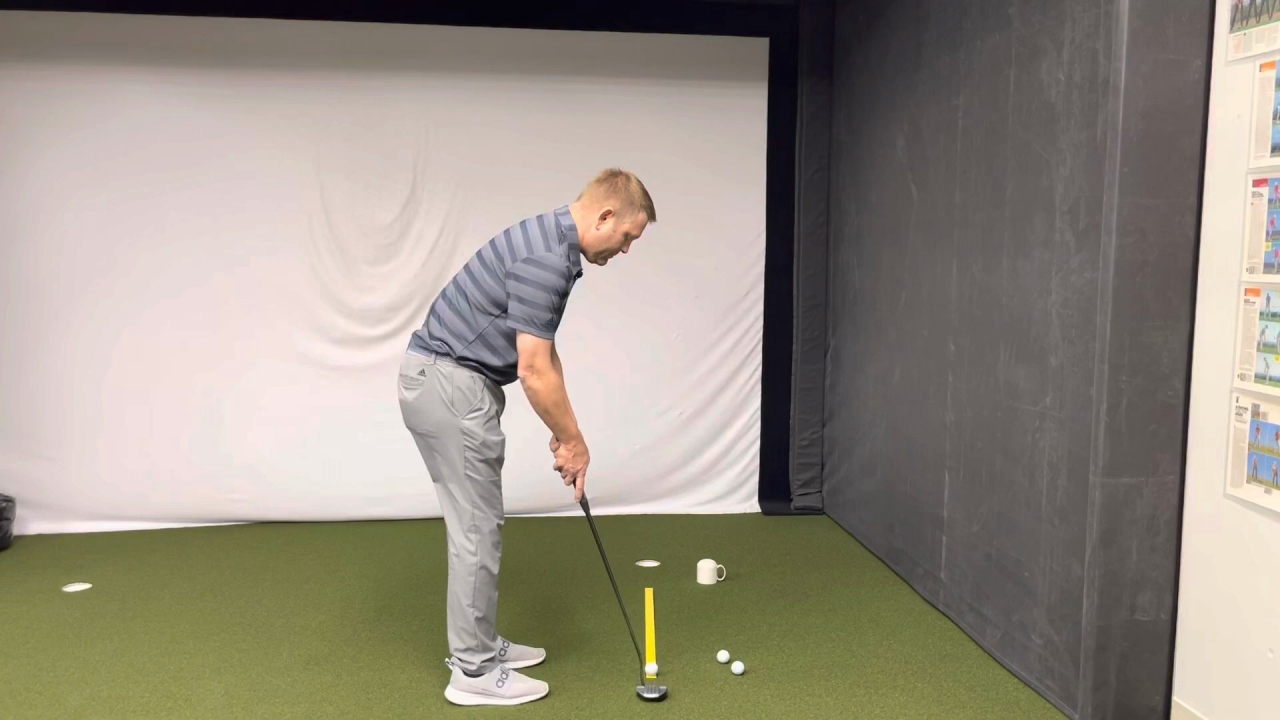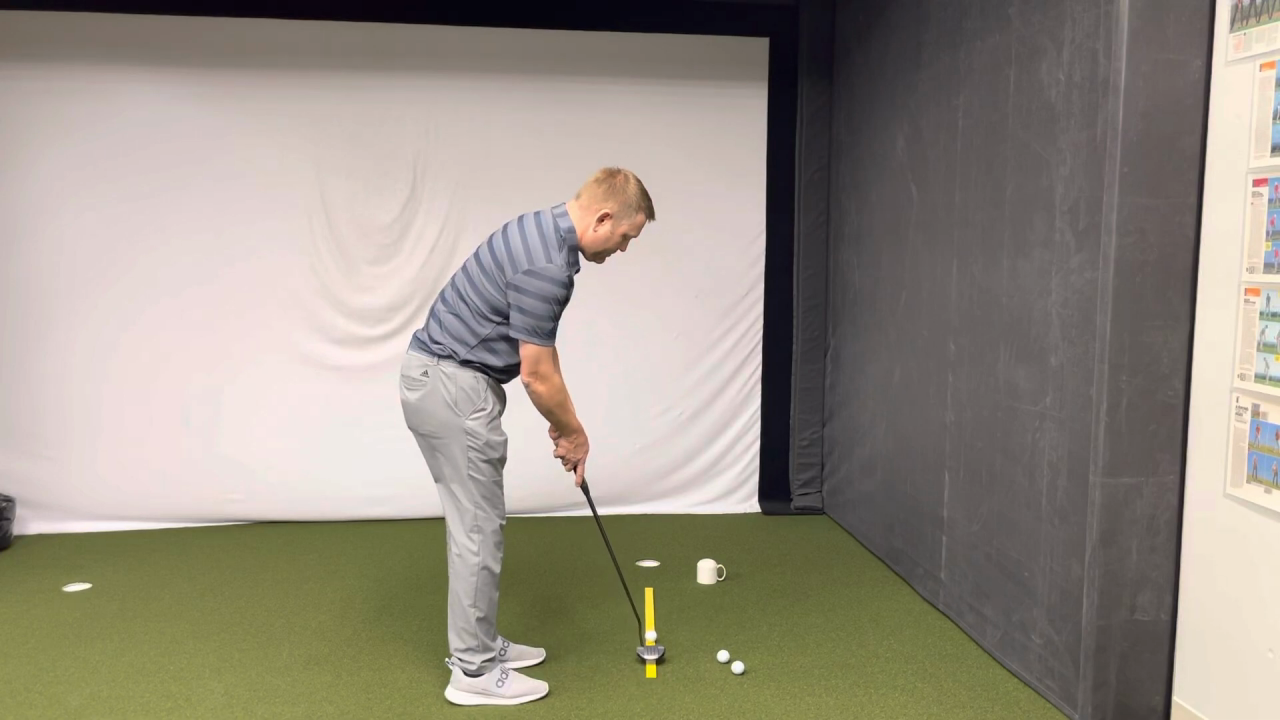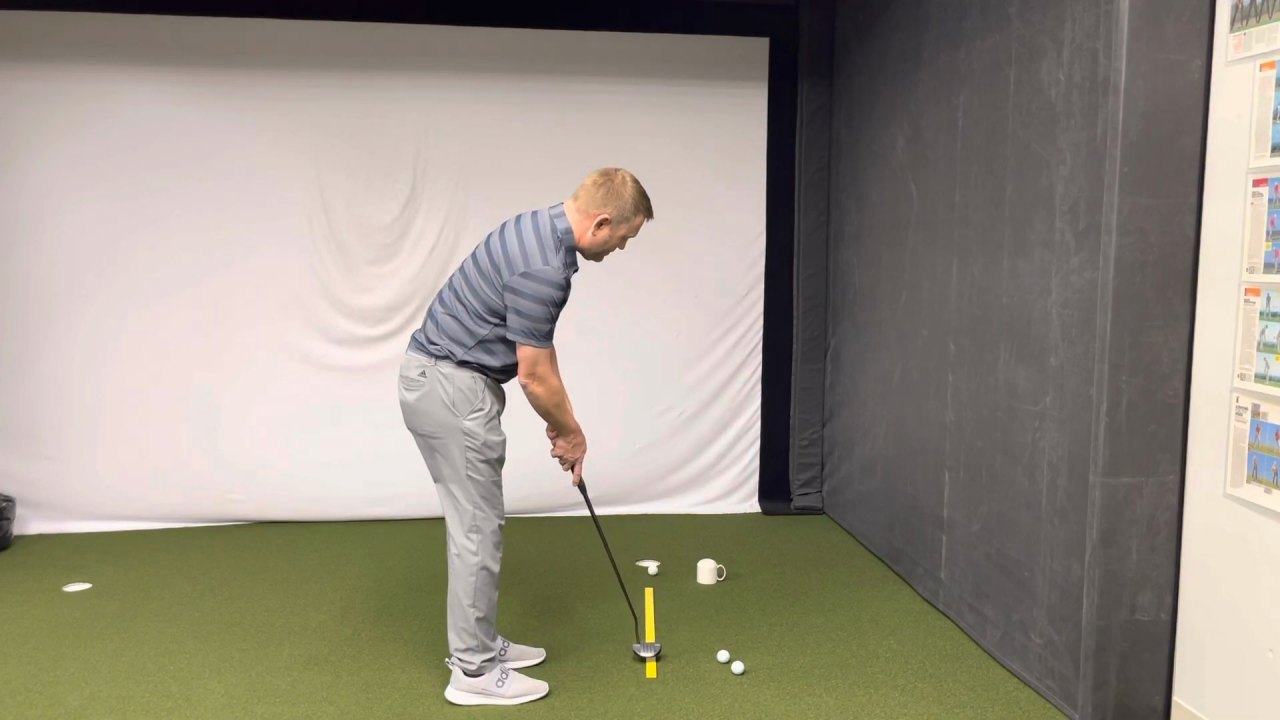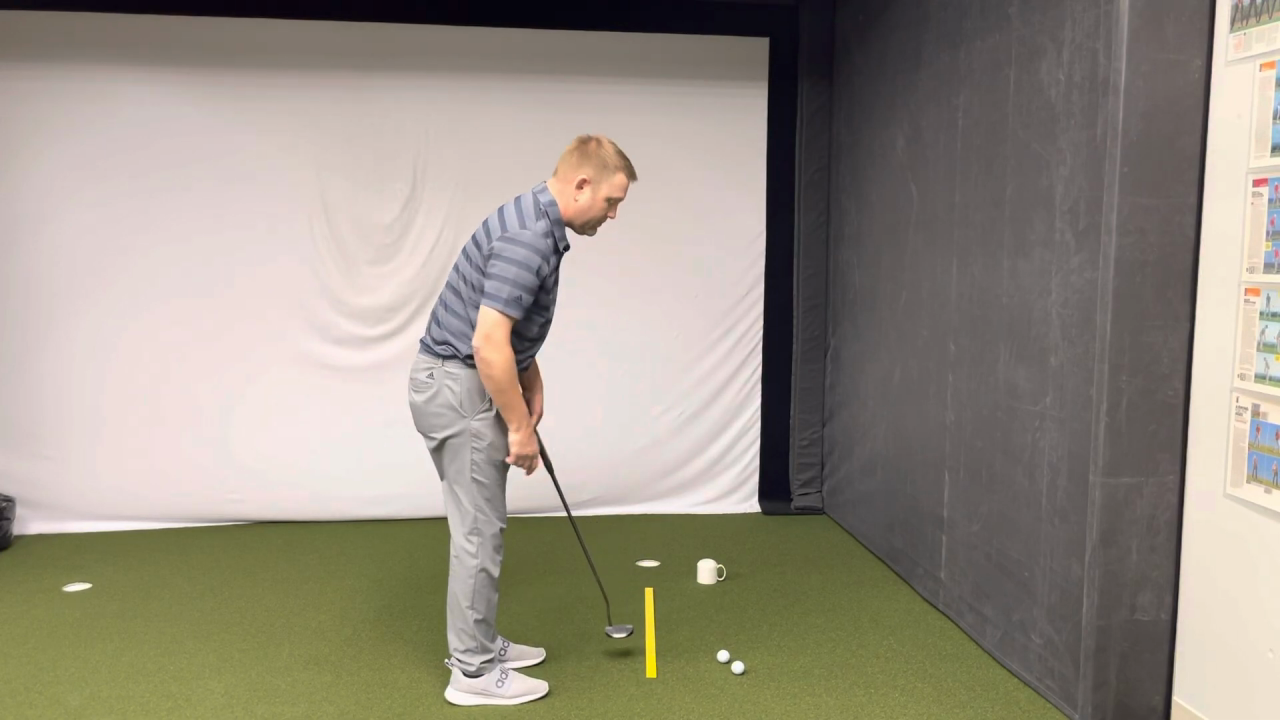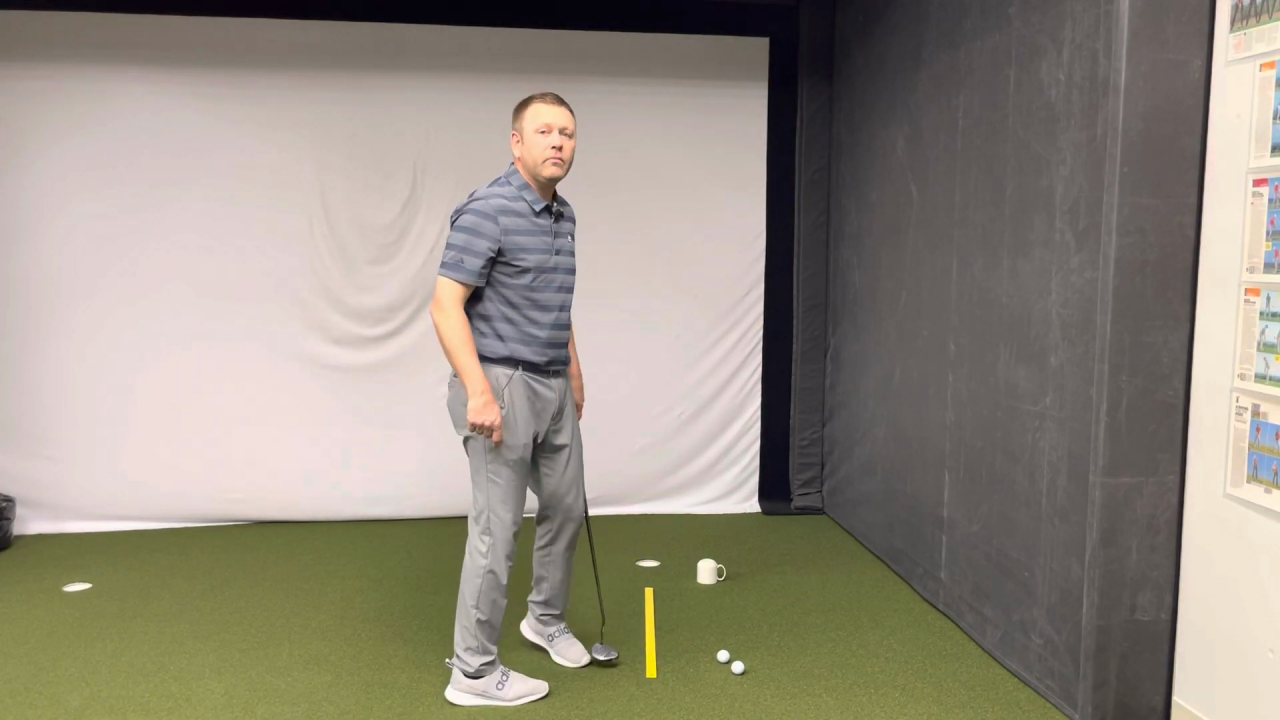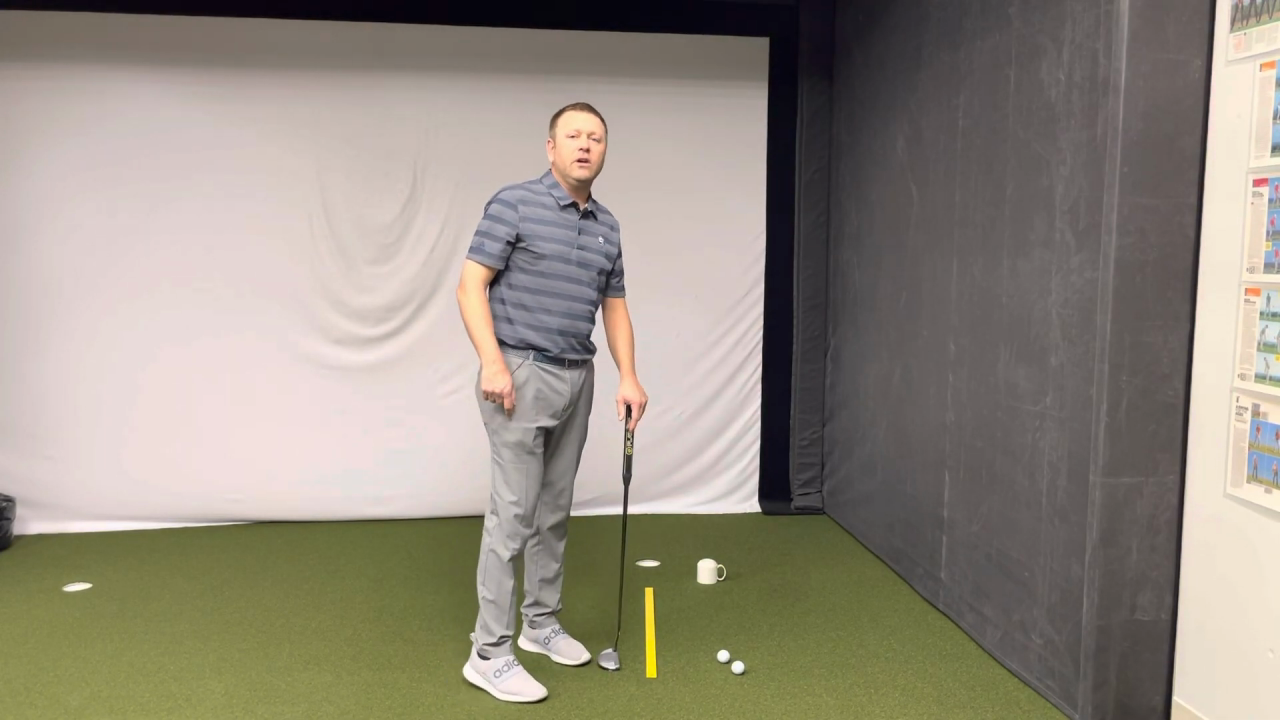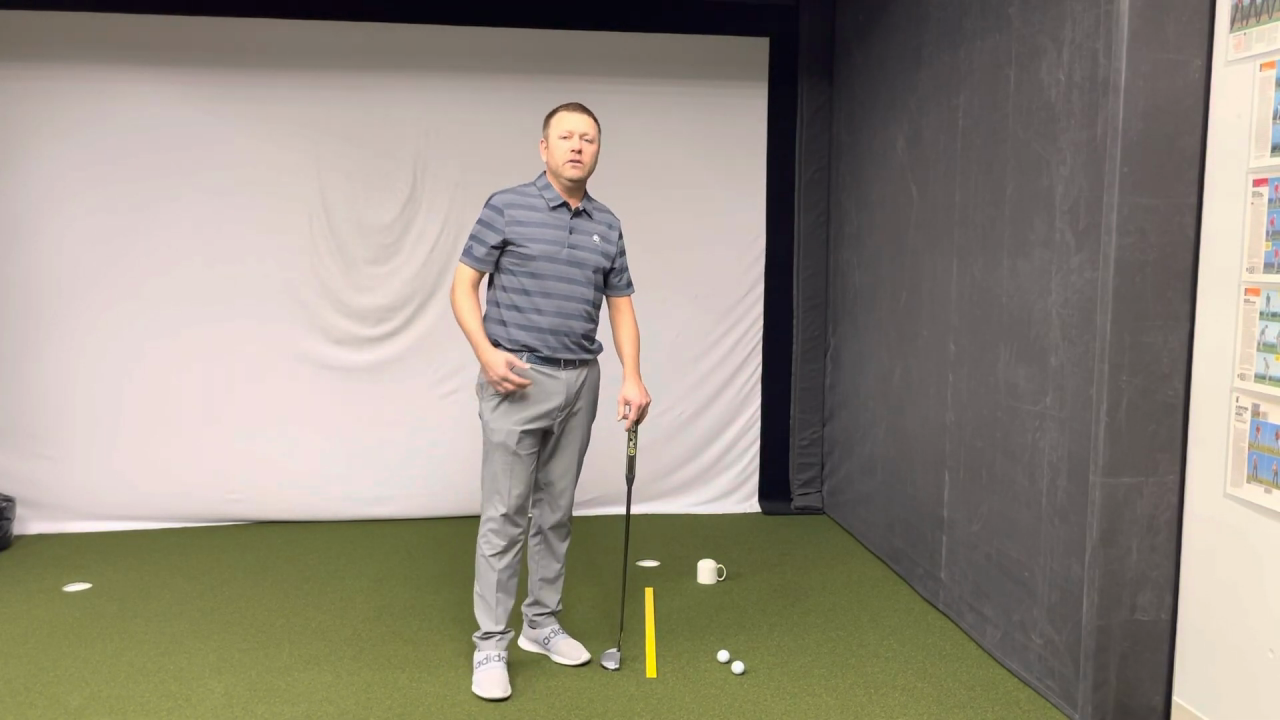
dt=0.7s
person 1, frame 1
left shoulder: (550, 240)
right shoulder: (547, 257)
left elbow: (543, 354)
right elbow: (533, 369)
left wrist: (563, 431)
right wrist: (574, 440)
left hip: (449, 380)
right hip: (449, 387)
left knee: (478, 523)
right knee: (476, 528)
left ankle: (478, 644)
right ankle: (474, 671)
person 1, frame 2
left shoulder: (542, 231)
right shoulder: (546, 263)
left elbow: (539, 356)
right elbow: (537, 374)
left wrist: (563, 422)
right wrist: (573, 433)
left hip: (444, 379)
right hip: (453, 388)
left knee: (476, 522)
right knee: (478, 528)
left ankle: (477, 644)
right ankle: (474, 670)
person 1, frame 3
left shoulder: (539, 227)
right shoulder: (542, 266)
left elbow: (538, 351)
right elbow: (534, 375)
left wrist: (563, 420)
right wrist: (570, 433)
left hip: (446, 378)
right hip: (451, 387)
left knee: (477, 523)
right knee: (477, 529)
left ankle: (478, 643)
right ankle: (474, 671)
person 1, frame 4
left shoulder: (536, 221)
right shoulder: (527, 237)
right elbow: (488, 345)
left wrist: (533, 394)
right wrist: (520, 427)
left hip: (465, 384)
right hip: (459, 388)
left knee: (483, 524)
right knee: (479, 530)
left ankle: (480, 644)
right ankle: (473, 671)
person 1, frame 5
left shoulder: (564, 216)
right shoulder: (486, 210)
right elbow: (447, 305)
left wrist: (574, 372)
right wrist: (478, 391)
left hip: (552, 387)
right hip: (503, 387)
left knee: (564, 511)
right knee: (497, 528)
left ankle: (546, 618)
right ankle: (474, 671)
person 1, frame 6
left shoulder: (606, 225)
right shoulder: (513, 203)
left elbow: (614, 307)
right elbow: (471, 285)
left wrist: (628, 377)
right wrist: (492, 361)
left hip: (576, 380)
right hip: (522, 375)
left knee: (553, 512)
right knee: (512, 512)
left ankle: (541, 623)
right ankle: (490, 652)
person 1, frame 7
left shoulder: (607, 223)
right shoulder: (506, 207)
left elbow: (620, 304)
right elbow: (463, 284)
left wrist: (632, 377)
right wrist: (486, 352)
left hip: (579, 381)
right hip: (517, 381)
left knee: (555, 510)
right knee: (504, 514)
left ankle: (541, 623)
right ankle: (490, 644)
